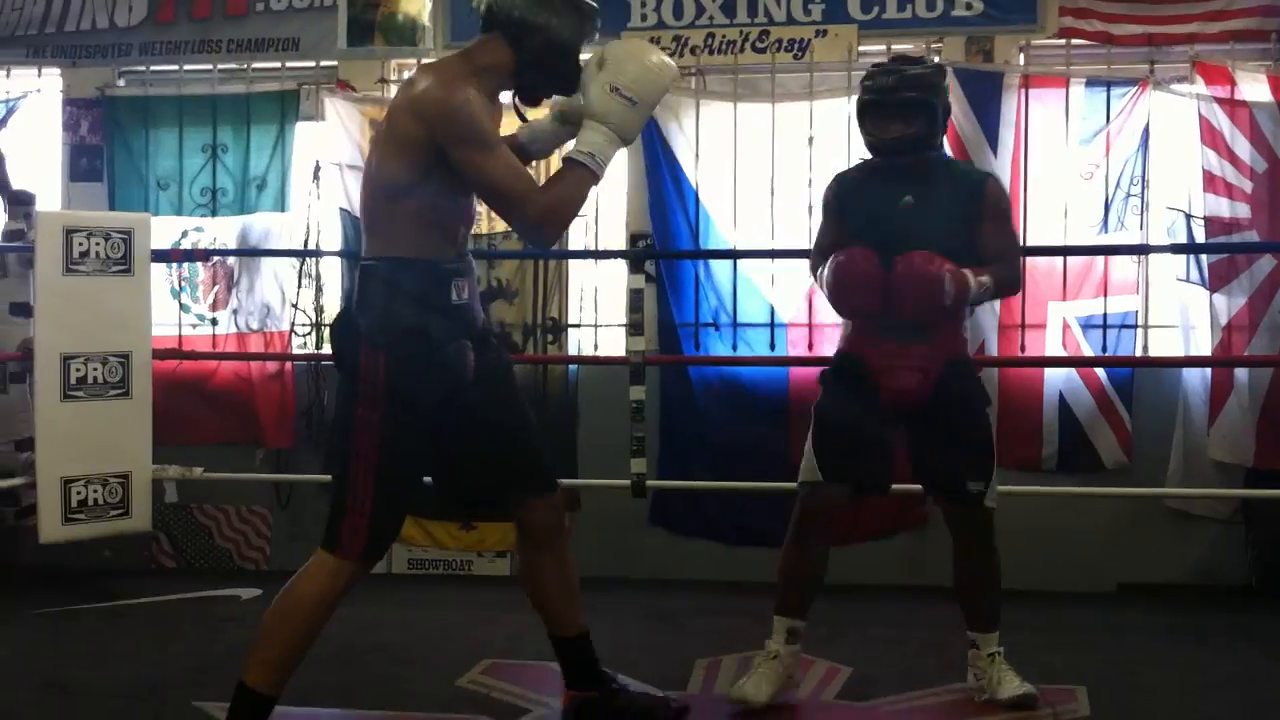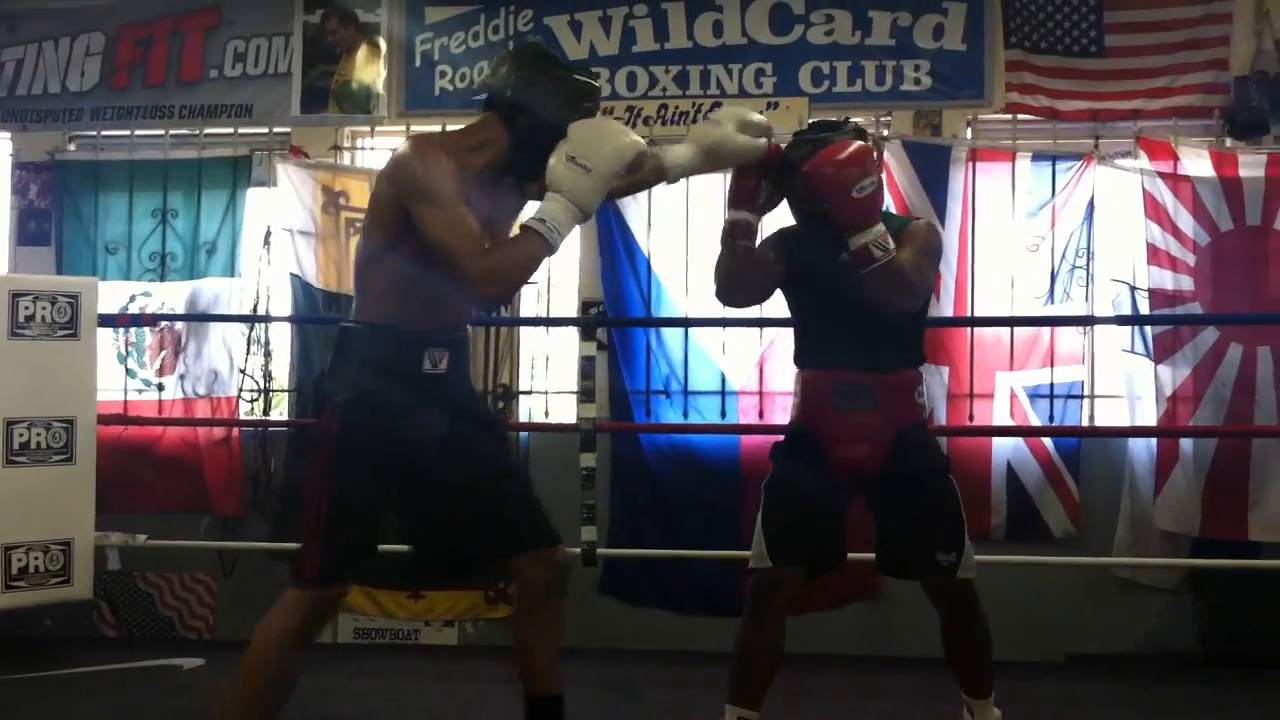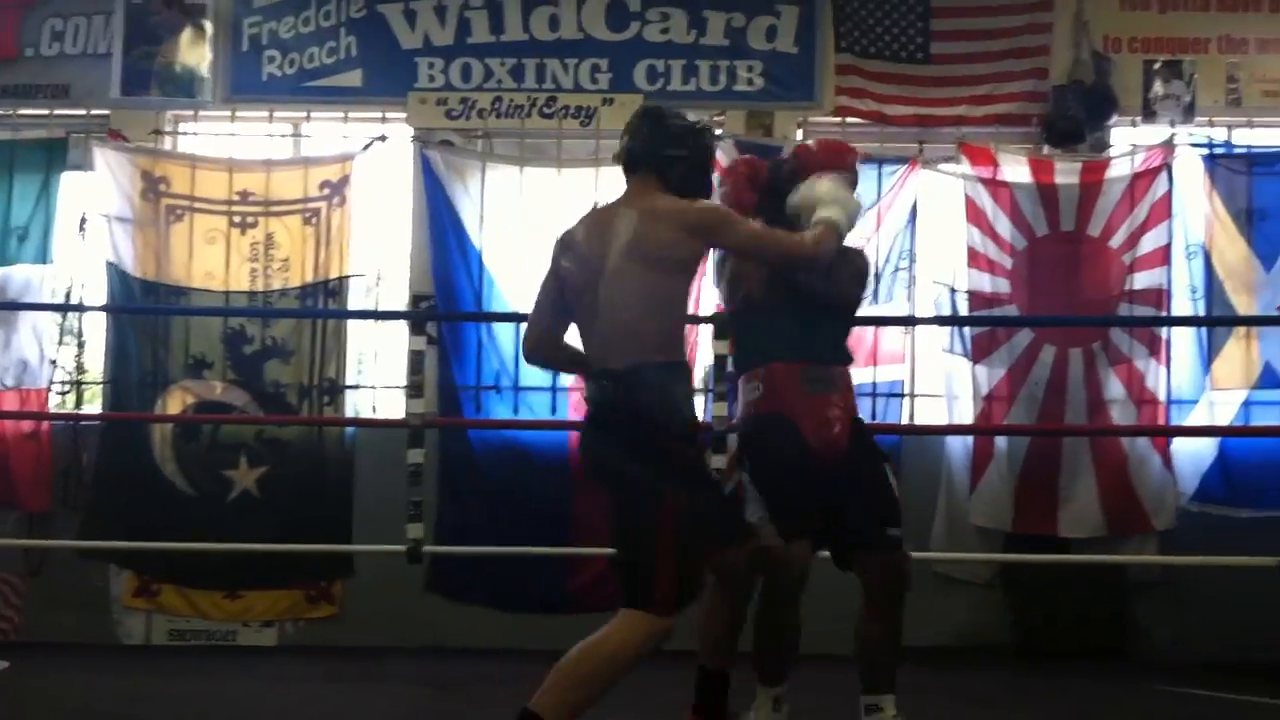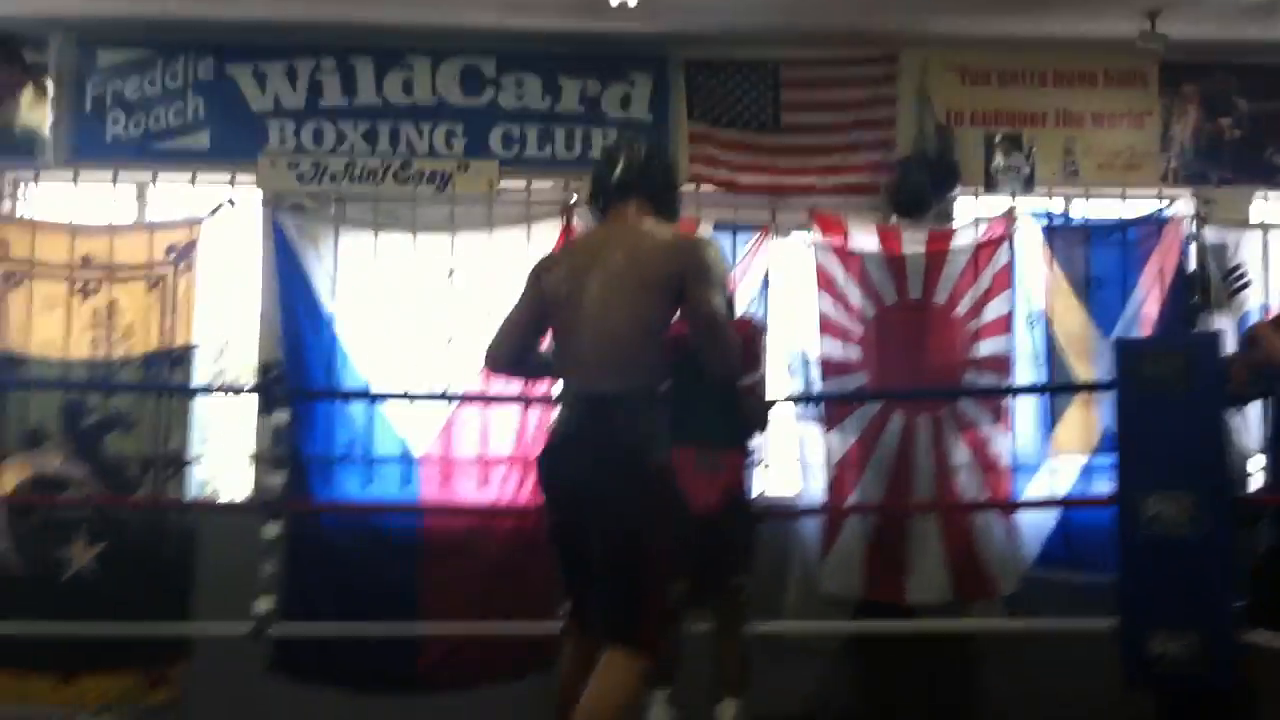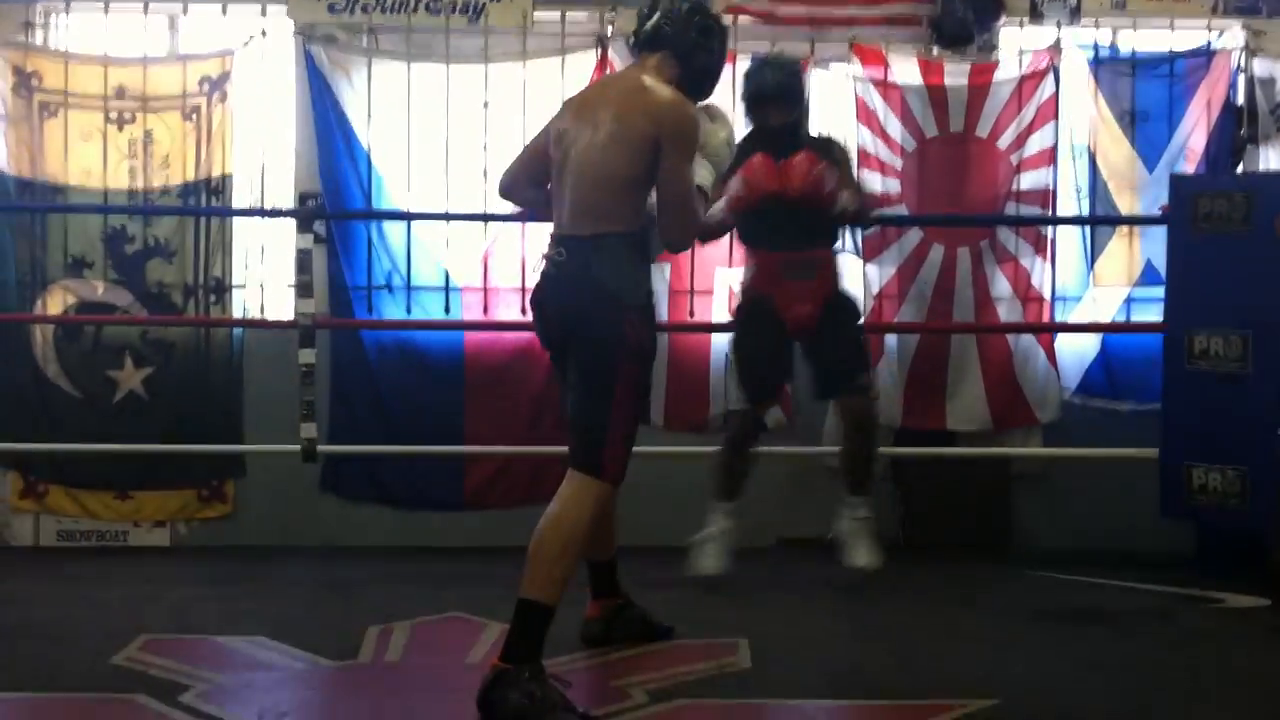
dt=1s
person 1, frame 1
left shoulder: (467, 95)
right shoulder: (446, 92)
right elbow: (538, 221)
left wrist: (570, 120)
right wrist: (606, 129)
left hip: (451, 325)
right hip: (399, 329)
left knee: (542, 510)
right knee: (352, 549)
person 1, frame 2
left shoulder: (505, 177)
right shoulder: (427, 162)
left elbow: (607, 183)
right elbow: (487, 283)
left wrist: (696, 153)
right wrist: (566, 201)
left hip: (444, 391)
right hip: (373, 388)
left knee: (542, 567)
right knee: (316, 594)
person 1, frame 3
left shoulder: (577, 237)
right shoulder: (690, 217)
left elbow: (538, 347)
right elbow: (807, 253)
right wrist: (831, 211)
left hip: (615, 421)
right hip: (654, 424)
right knee: (649, 614)
person 1, frame 4
left shoulder: (558, 262)
right shoulder: (680, 249)
left elbow: (501, 356)
right elbow: (723, 361)
right wrist: (708, 298)
left hip: (567, 449)
right hip: (626, 450)
left knee: (590, 624)
right knee: (630, 646)
person 1, frame 5
left shoulder: (583, 101)
right shoulder: (672, 109)
left elbow: (514, 186)
right elbow: (676, 234)
right wrist: (705, 171)
left hip: (561, 285)
right hip: (610, 293)
left knee: (602, 459)
right knee: (591, 473)
left ankle: (608, 606)
person 2, frame 1
left shoulder: (977, 189)
right shoulder: (848, 187)
left elbow: (1009, 276)
right elbow: (822, 261)
left wrist: (960, 284)
right wrist: (832, 275)
left hip: (943, 370)
right hip: (862, 367)
left knee: (972, 517)
right knee: (815, 504)
left ankle: (986, 659)
right ankle: (778, 652)
person 2, frame 2
left shoulder: (914, 235)
right shoulder: (788, 245)
left elbow: (901, 297)
right elbow: (734, 292)
left wrist: (860, 219)
right wrist: (744, 204)
left hip: (900, 437)
right hip: (815, 438)
left knee: (953, 587)
right knee: (770, 585)
person 2, frame 3
left shoulder: (848, 262)
right shoulder: (746, 261)
left elbow: (833, 285)
right elbow: (740, 296)
right wrist: (744, 215)
left hip: (840, 432)
right hip: (774, 428)
left knee: (888, 572)
right knee: (786, 565)
person 2, frame 4
left shoulder: (738, 368)
right shoulder: (668, 367)
left elbow: (756, 423)
left wrist: (751, 370)
left hip: (724, 498)
left knee: (728, 602)
person 2, frame 5
left shoulder: (828, 153)
right shoulder: (737, 159)
left elbow: (860, 215)
right elbow: (706, 228)
left wrist: (834, 194)
right wrist: (736, 199)
left hip: (822, 298)
right hip: (765, 300)
left knee: (859, 409)
right knee: (749, 414)
left ankle: (855, 516)
right ankle: (719, 526)
